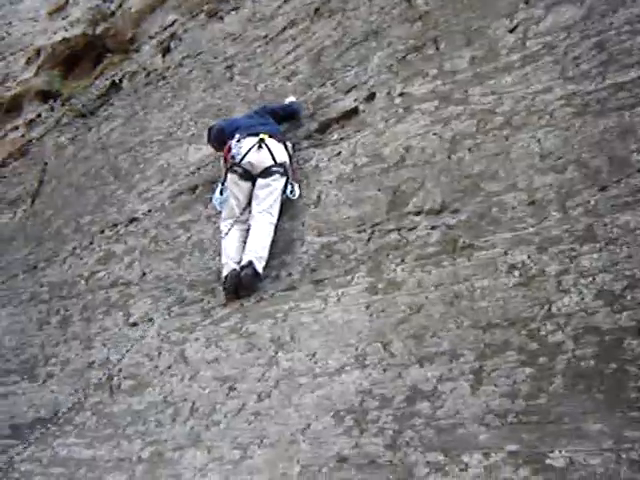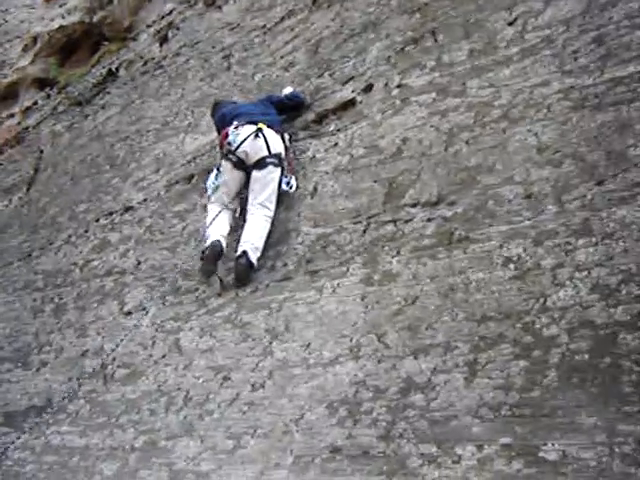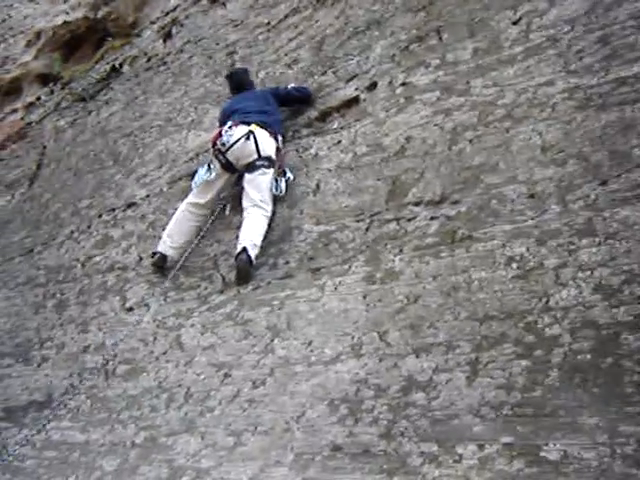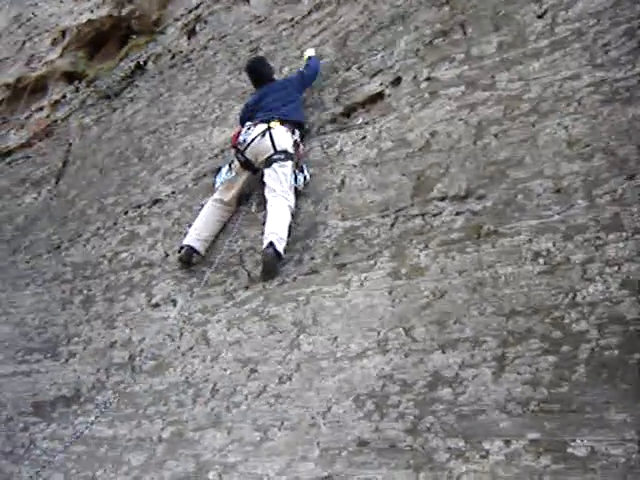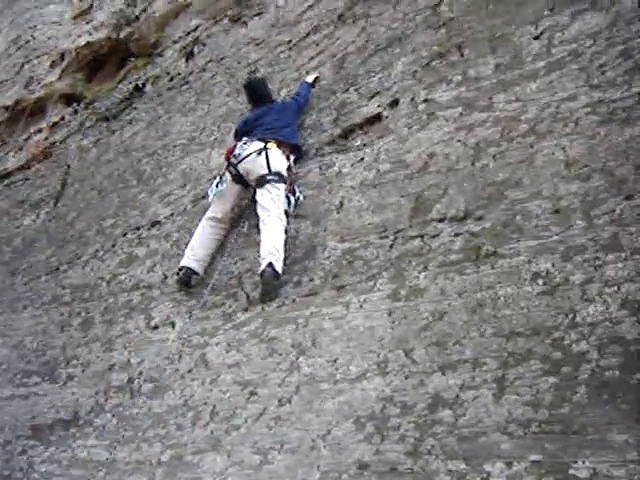
dt=0.7s
person 1, frame 1
left shoulder: (218, 131)
right shoulder: (260, 113)
right elbow: (293, 111)
right wrist: (291, 102)
left hip: (241, 152)
right hip: (274, 153)
left knee: (233, 219)
right knee: (263, 216)
left ankle: (230, 271)
right ankle: (252, 267)
person 1, frame 2
left shoulder: (222, 116)
right shoulder: (264, 102)
right elbow: (300, 102)
right wrist: (288, 94)
left hip: (237, 141)
right hip: (270, 142)
left knee: (219, 202)
right knee: (260, 209)
left ankle: (214, 245)
right ankle: (246, 256)
person 1, frame 3
left shoulder: (228, 107)
right shoulder: (269, 94)
right elbow: (306, 95)
right wrist: (291, 90)
left hip: (232, 139)
right hip: (263, 143)
left knee: (199, 200)
right knee: (257, 206)
left ankle: (164, 252)
right ankle: (246, 253)
person 1, frame 4
left shoulder: (252, 101)
right shoulder: (291, 84)
left elbow: (243, 125)
right elbow: (312, 69)
right wrist: (310, 55)
left hip: (251, 138)
right hip: (280, 139)
left knee: (222, 198)
right knee: (280, 198)
left ankle: (191, 246)
right ankle: (273, 247)
person 1, frame 5
left shoulder: (247, 120)
right shoulder: (288, 107)
left elbow: (238, 143)
right elbow: (302, 94)
right wrist: (308, 81)
left hip: (245, 155)
right hip: (273, 160)
left knee: (216, 216)
right knee: (272, 218)
left ankle: (189, 267)
right ankle: (270, 268)
